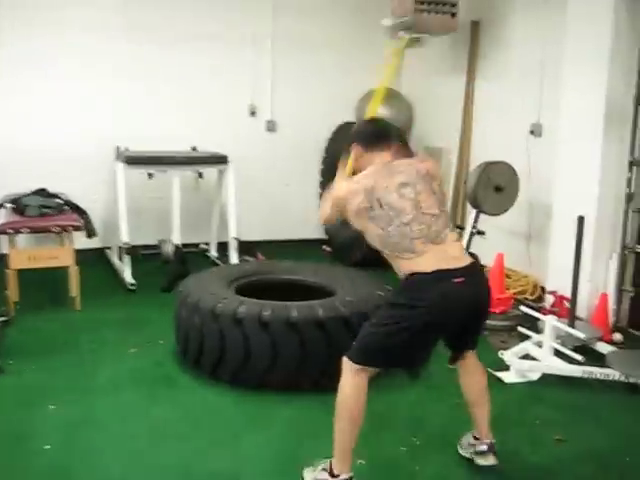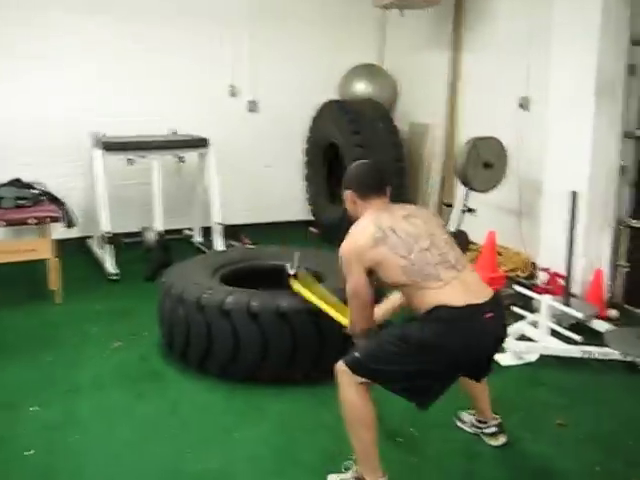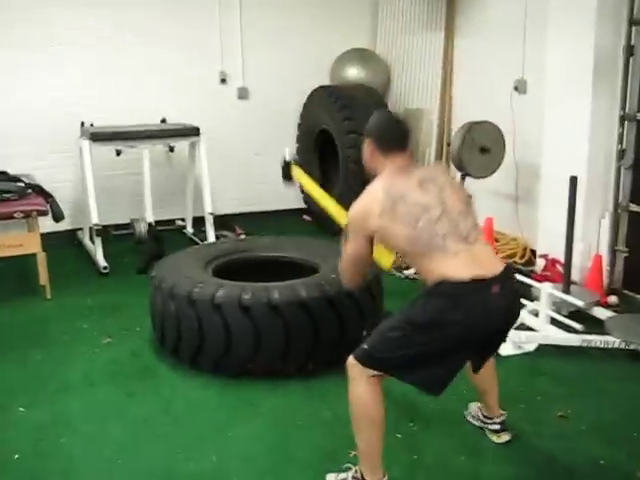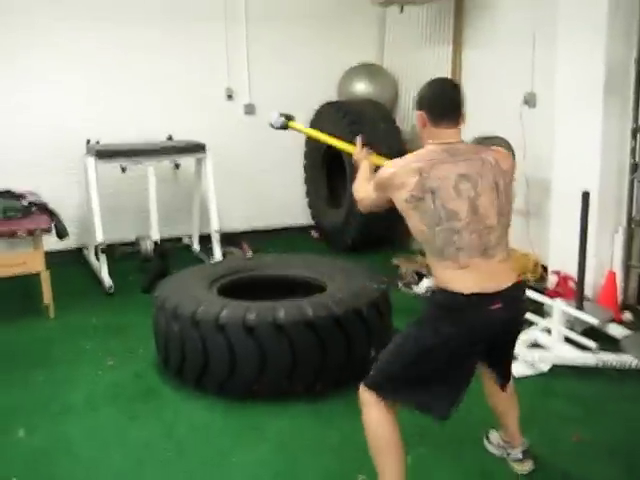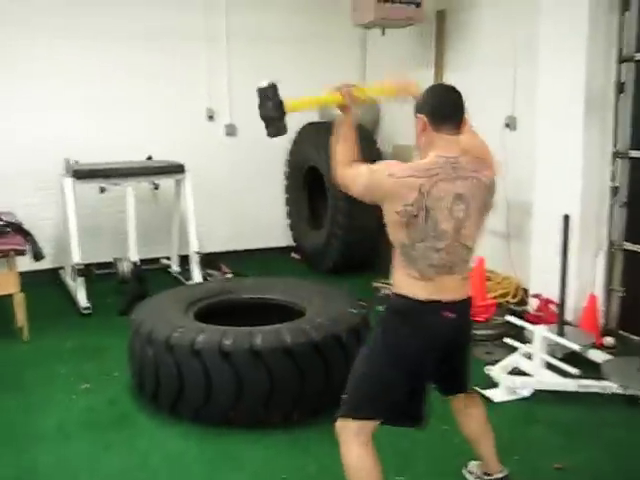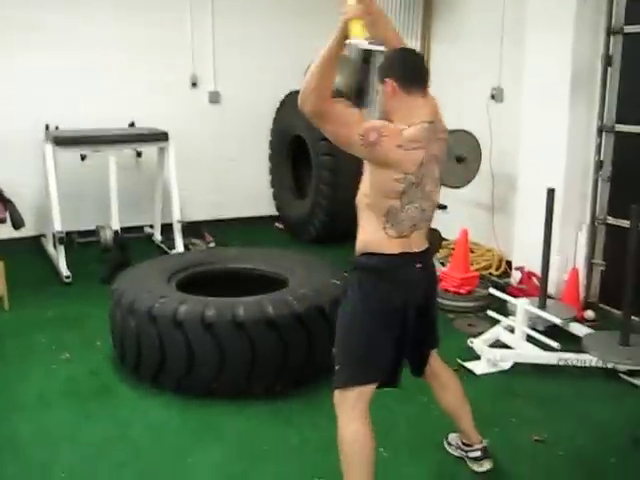
dt=0.2s
person 1, frame 1
left shoulder: (349, 190)
right shoulder: (423, 167)
left elbow: (326, 214)
right wrist: (391, 143)
left hip: (422, 291)
right hip: (472, 279)
left knee: (355, 367)
right knee: (465, 352)
right ankle: (482, 441)
person 1, frame 2
left shoulder: (355, 241)
right shoulder: (421, 214)
left elbow: (360, 323)
left wrist: (362, 332)
right wrist: (383, 311)
left hip: (453, 324)
right hip: (493, 315)
left knee: (349, 373)
right ankle: (488, 422)
person 1, frame 3
left shoulder: (366, 205)
right shoulder: (444, 175)
left elbow: (350, 275)
left wrist: (352, 240)
left hip: (459, 302)
right hip: (505, 293)
left knee: (360, 368)
right knee: (472, 337)
right ankle: (493, 418)
person 1, frame 4
left shoulder: (401, 173)
right shoulder: (500, 159)
left elbow: (365, 199)
left wrist: (362, 164)
left hip: (458, 310)
right hip: (510, 301)
left knee: (373, 395)
right knee: (489, 362)
right ankle: (515, 448)
person 1, frame 5
left shoulder: (397, 179)
right shoulder: (484, 167)
left elbow: (344, 173)
right elbow: (463, 127)
left wrist: (345, 114)
right wrist: (415, 90)
left hip: (409, 317)
right hip: (459, 313)
left knee: (352, 429)
right knee: (460, 393)
person 1, frame 6
left shoulder: (392, 143)
right shoulder: (432, 119)
left elbow: (312, 104)
right elbow: (404, 58)
left hip: (380, 275)
right hip: (420, 268)
left knee: (351, 400)
right knee: (429, 360)
